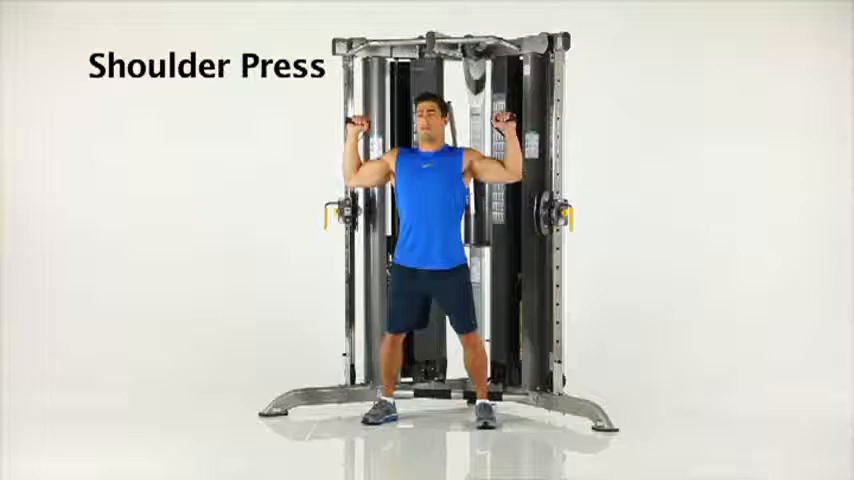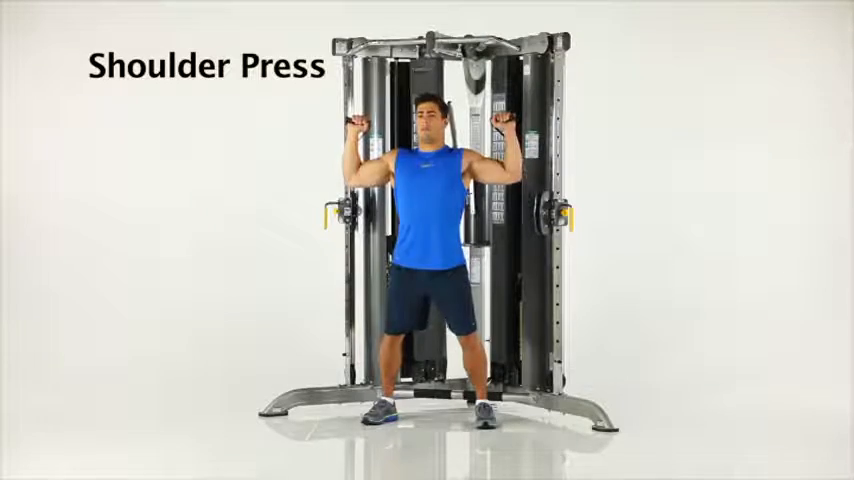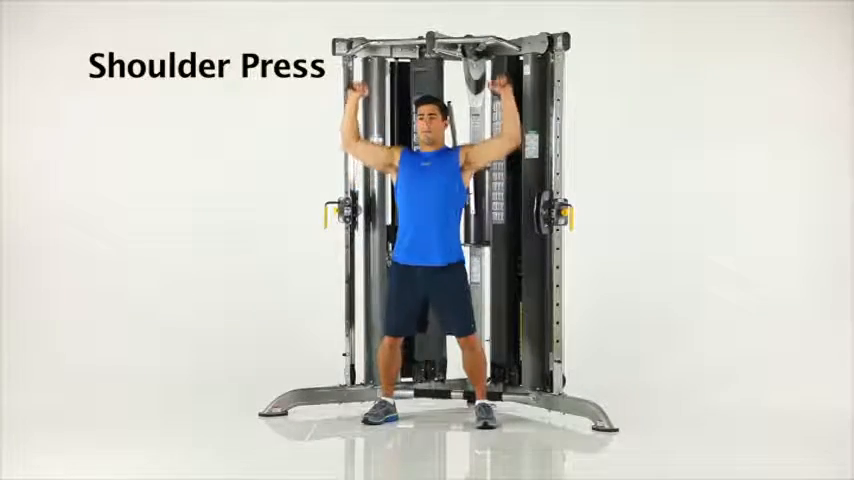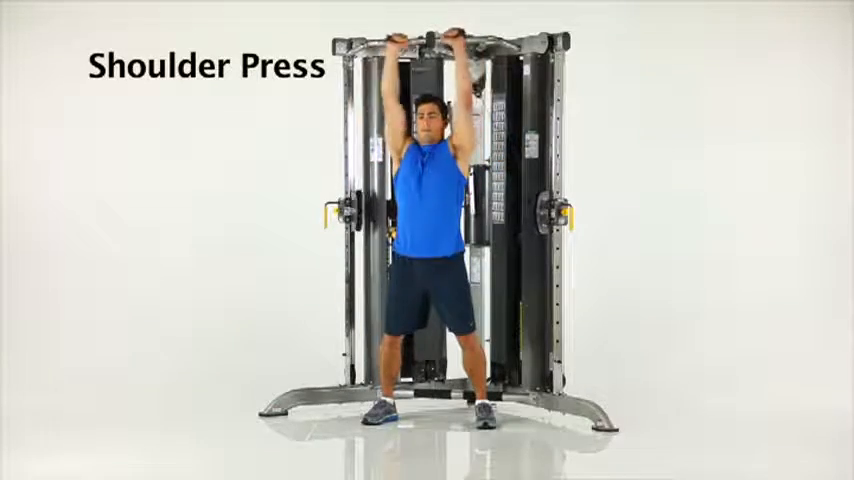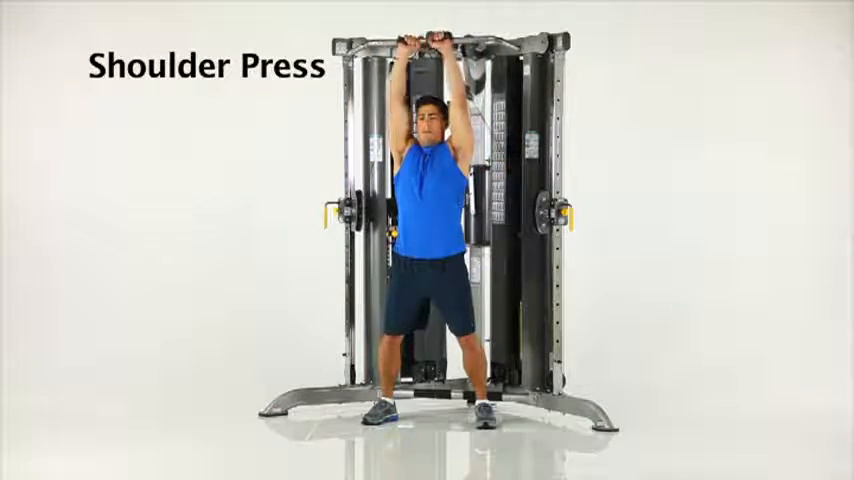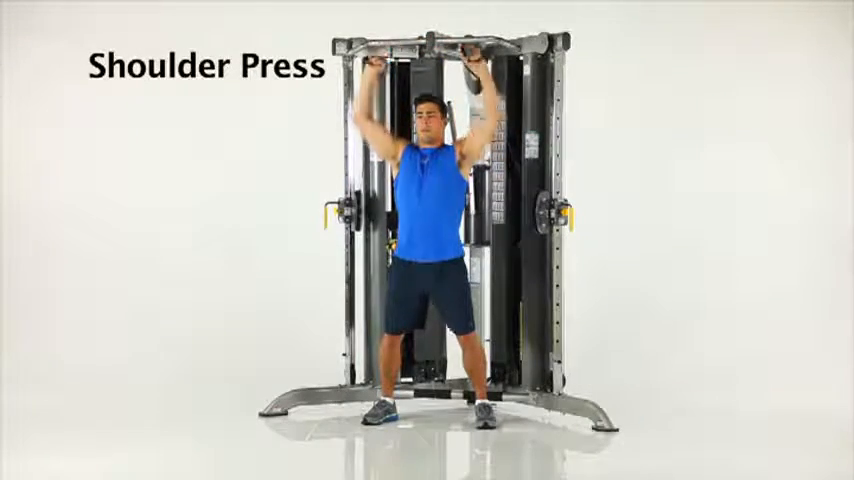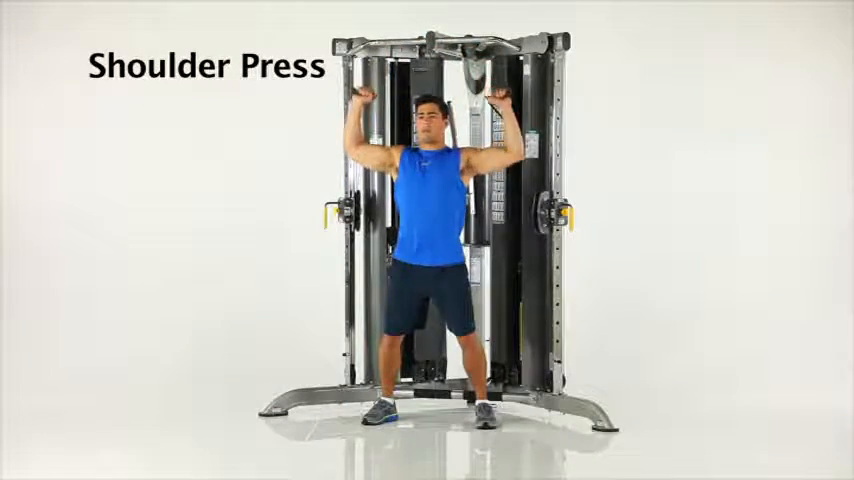
dt=0.5s
person 1, frame 1
left shoulder: (464, 159)
right shoulder: (396, 159)
left elbow: (512, 174)
right elbow: (352, 177)
left wrist: (509, 133)
right wrist: (353, 135)
left hip: (451, 266)
right hip: (407, 265)
left knee: (469, 335)
right knee: (393, 334)
left ankle: (482, 402)
right ankle: (386, 401)
person 1, frame 2
left shoulder: (463, 160)
right shoulder: (396, 160)
left elbow: (512, 175)
right elbow: (351, 178)
left wrist: (509, 133)
right wrist: (352, 136)
left hip: (449, 267)
right hip: (405, 266)
left knee: (469, 337)
right knee: (392, 335)
left ankle: (482, 402)
right ankle: (386, 401)
person 1, frame 3
left shoulder: (462, 159)
right shoulder: (398, 159)
left elbow: (509, 140)
right elbow: (352, 144)
left wrist: (506, 96)
right wrist: (354, 100)
left hip: (448, 266)
right hip: (405, 265)
left knee: (468, 338)
right knee: (391, 337)
left ankle: (482, 403)
right ankle: (386, 401)
person 1, frame 4
left shoulder: (456, 151)
right shoulder: (402, 151)
left elbow: (465, 100)
right elbow: (390, 101)
left wrist: (460, 51)
right wrist: (391, 54)
left hip: (447, 262)
right hip: (405, 261)
left knee: (467, 337)
right knee: (392, 336)
left ankle: (482, 402)
right ankle: (386, 401)
person 1, frame 5
left shoulder: (456, 153)
right shoulder: (403, 152)
left elbow: (460, 102)
right elbow: (395, 102)
left wrist: (448, 53)
right wrist: (403, 54)
left hip: (448, 263)
right hip: (406, 262)
left knee: (467, 337)
right knee: (391, 336)
left ankle: (482, 403)
right ankle: (386, 402)
person 1, frame 6
left shoulder: (460, 155)
right shoulder: (400, 154)
left elbow: (492, 118)
right elbow: (362, 119)
left wrist: (482, 72)
right wrist: (372, 73)
left hip: (448, 264)
right hip: (406, 263)
left knee: (467, 336)
right knee: (391, 335)
left ankle: (482, 402)
right ankle: (386, 401)
person 1, frame 7
left shoulder: (463, 160)
right shoulder: (398, 157)
left elbow: (514, 153)
right elbow: (353, 149)
left wrist: (506, 109)
right wrist: (356, 105)
left hip: (449, 266)
right hip: (406, 265)
left knee: (468, 337)
right knee: (391, 336)
left ankle: (482, 402)
right ankle: (386, 401)
